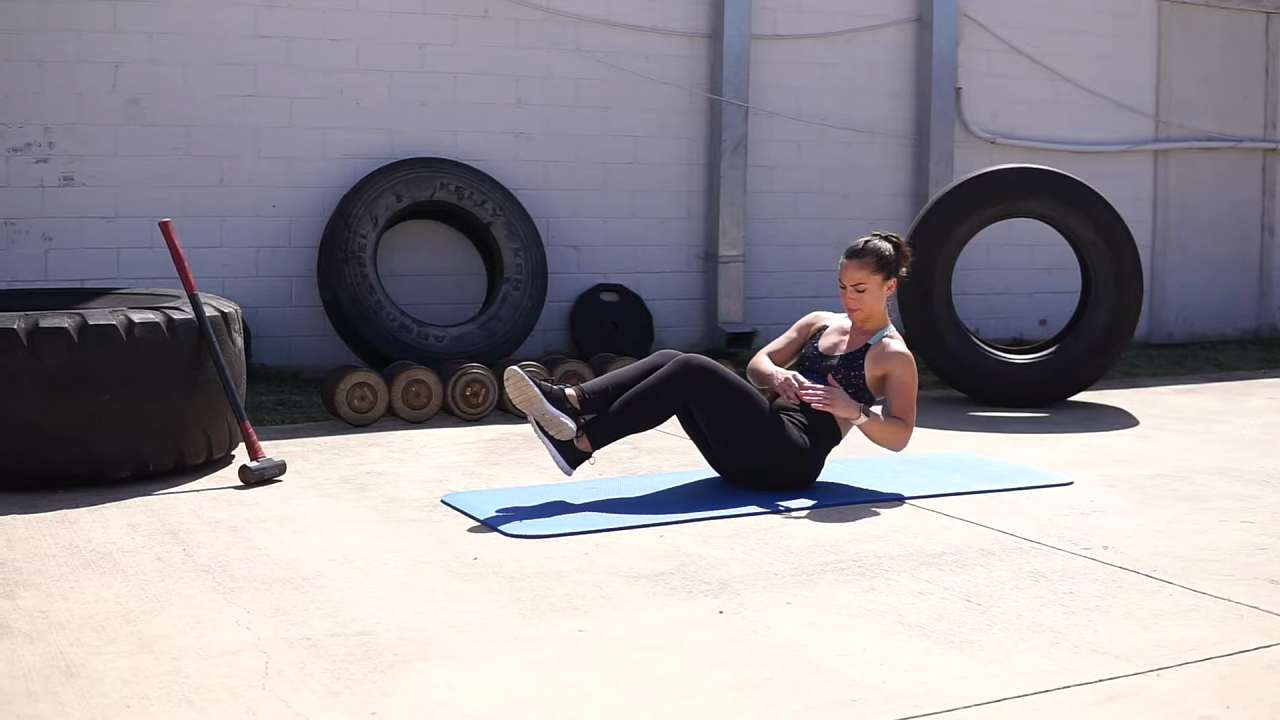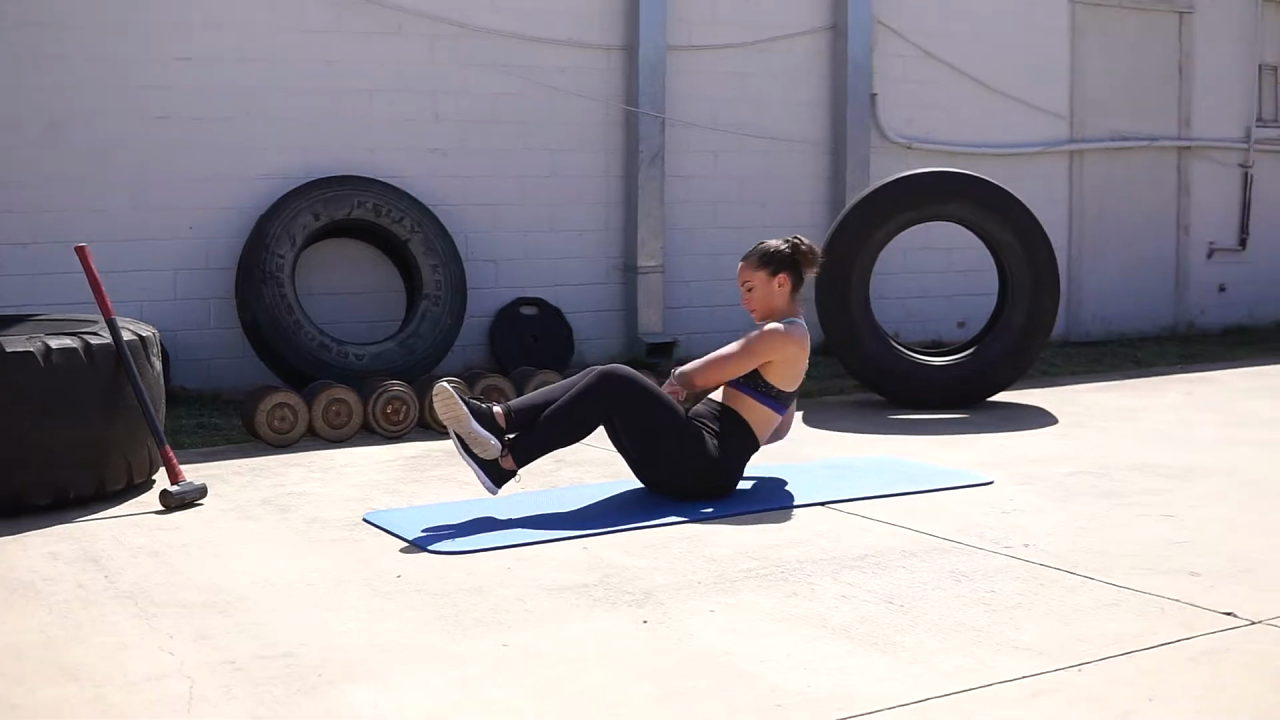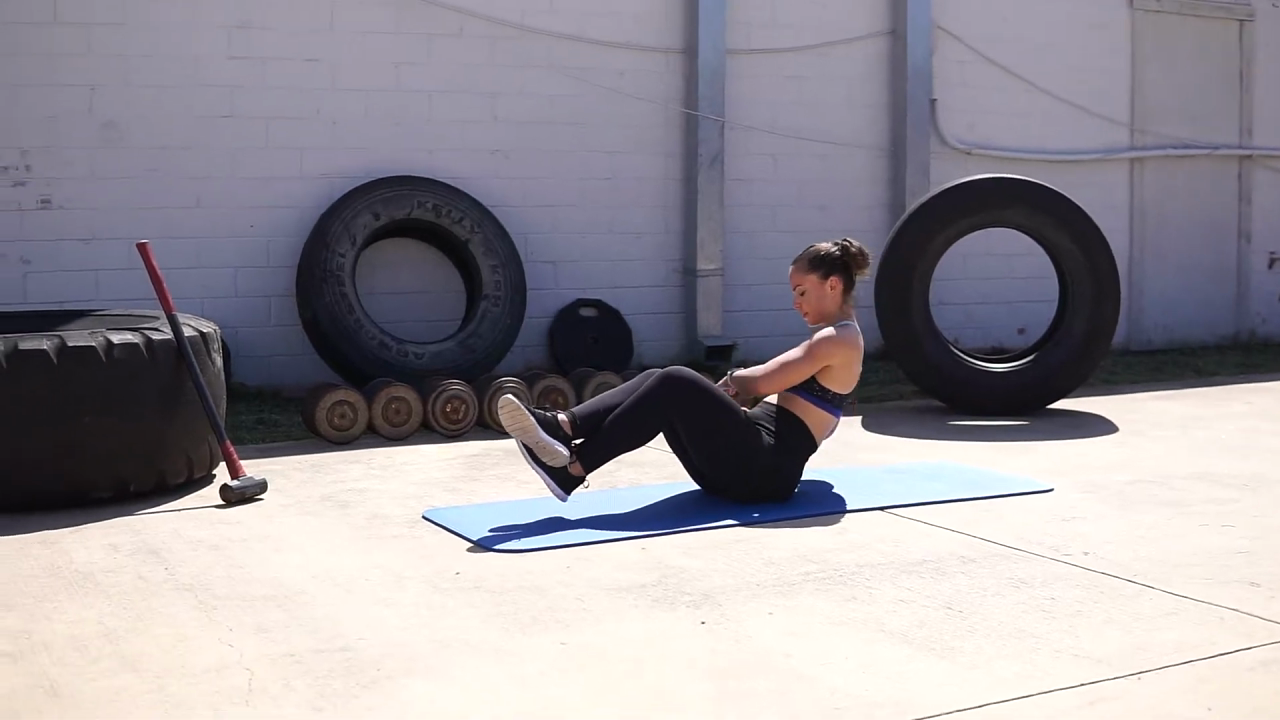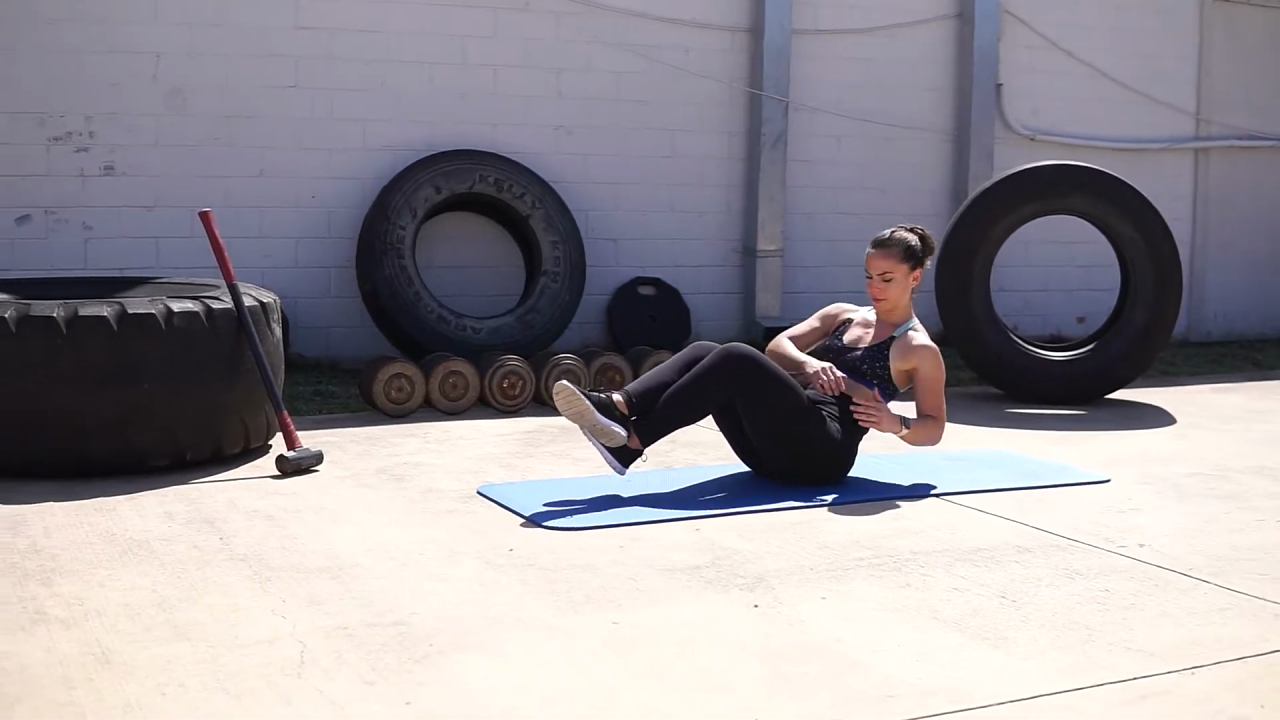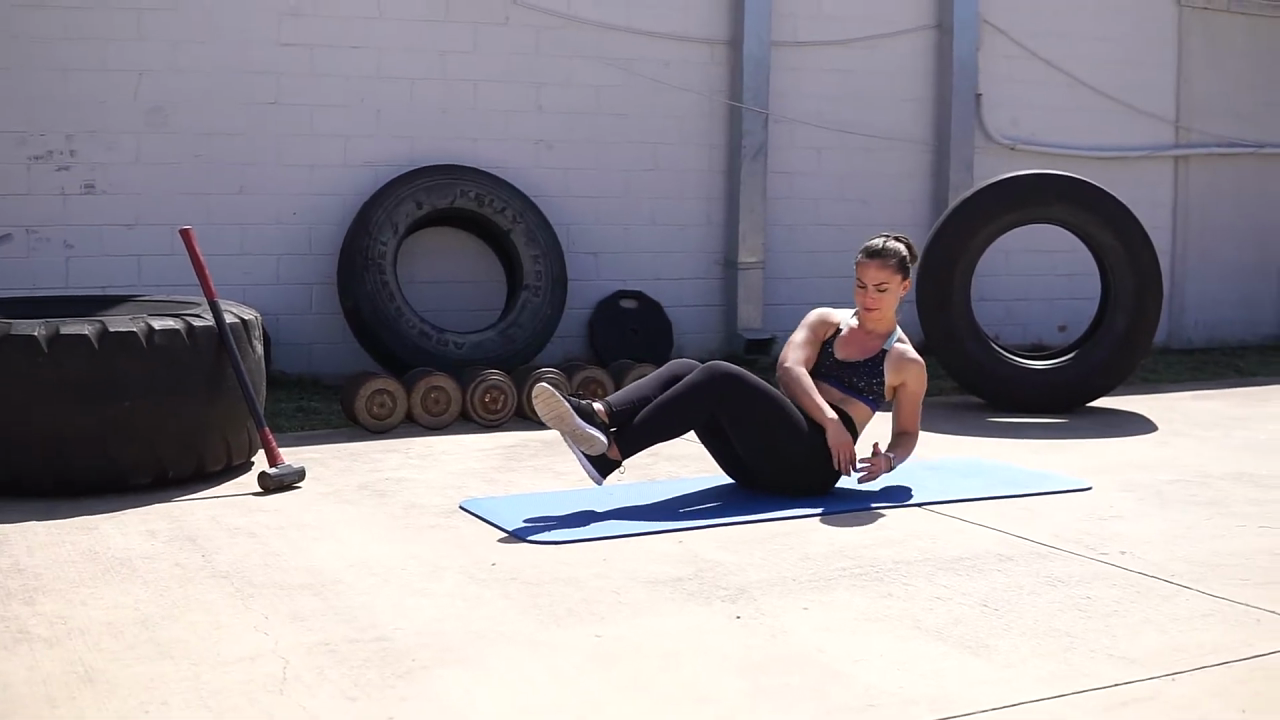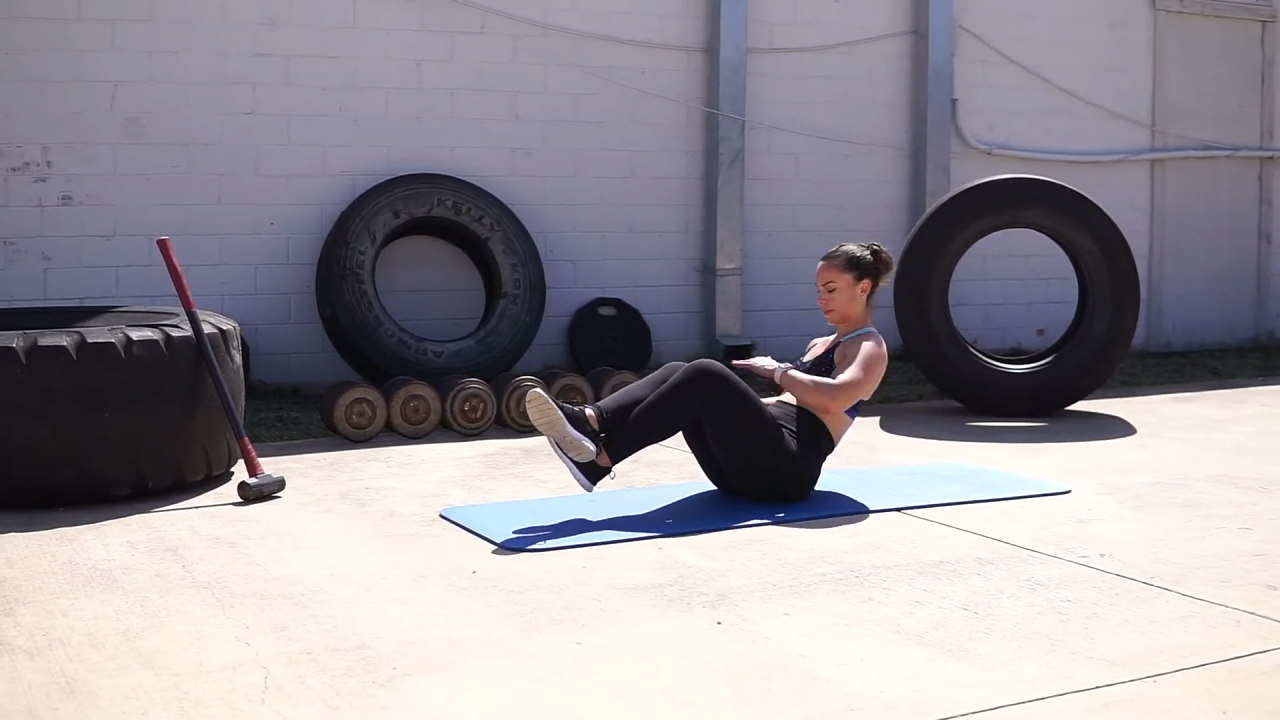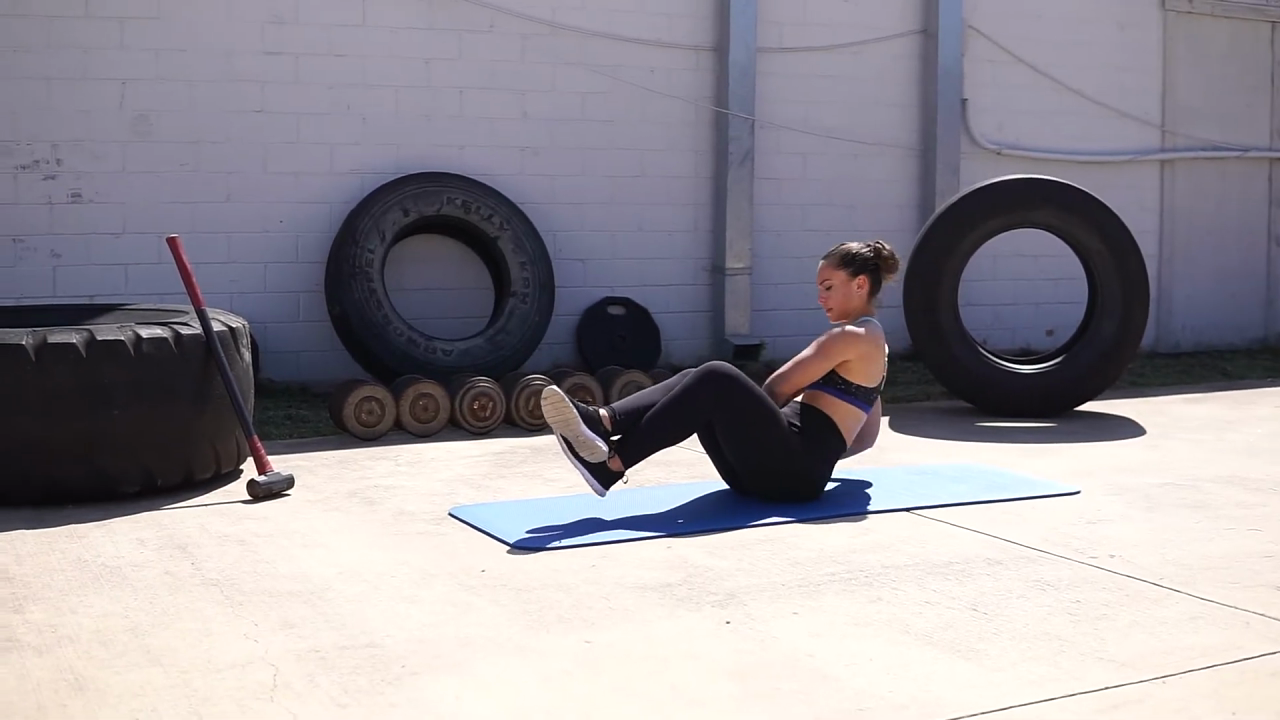
dt=0.3s
person 1, frame 1
left shoulder: (894, 355)
right shoulder: (820, 322)
left elbow: (899, 435)
right elbow: (758, 364)
left wrist: (855, 414)
right wrist: (780, 376)
left hip: (789, 457)
right hip: (746, 452)
left knee: (692, 371)
right knee: (670, 361)
left ankle: (581, 442)
right ankle: (569, 401)
person 1, frame 2
left shoulder: (778, 337)
right shoulder: (786, 341)
left elbow: (696, 377)
right elbow: (778, 427)
left wrist: (676, 383)
left hip: (705, 468)
right hip: (690, 459)
left knee: (614, 381)
right knee: (598, 379)
left ankle: (506, 461)
right ankle: (496, 419)
person 1, frame 3
left shoulder: (835, 341)
right shoulder: (839, 343)
left elbow: (760, 382)
left wrist: (736, 380)
left hip: (766, 471)
right hip: (738, 465)
left knee: (675, 382)
right knee: (654, 380)
left ankle: (573, 467)
right ankle: (560, 426)
person 1, frame 4
left shoulder: (920, 349)
right shoulder: (843, 315)
left elbow: (933, 427)
right elbow: (777, 349)
left wrist: (892, 422)
right wrist: (808, 365)
left hip: (821, 451)
right hip: (775, 449)
left knee: (735, 358)
right knee: (703, 353)
left ankle: (632, 440)
right ankle: (615, 406)
person 1, frame 5
left shoulder: (907, 362)
right shoulder: (825, 321)
left elbow: (906, 434)
right elbow: (789, 369)
left wrist: (888, 460)
right wrist: (830, 421)
left hip: (808, 462)
right hip: (759, 460)
left knee: (719, 377)
right knee: (684, 371)
left ankle: (610, 452)
right ankle: (596, 416)
person 1, frame 6
left shoulder: (869, 349)
right shoulder: (823, 345)
left elbow: (836, 399)
left wrist: (778, 372)
right wrist: (743, 401)
left hip: (784, 470)
right hip: (744, 466)
left knee: (705, 375)
right knee: (676, 372)
left ankle: (599, 458)
right ankle: (587, 421)
person 1, frame 7
left shoulder: (854, 336)
right shoulder: (864, 342)
left elbow: (783, 385)
right elbow: (867, 435)
left wrist: (748, 402)
left hip: (797, 470)
right hip: (768, 465)
left knee: (715, 377)
right knee: (693, 380)
left ankle: (612, 462)
right ankle: (600, 422)
